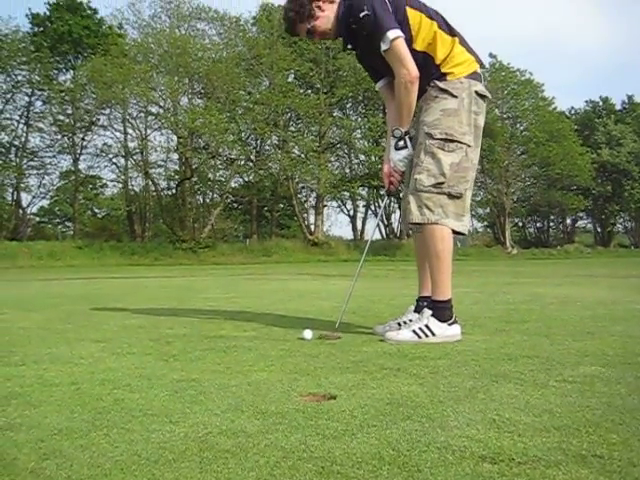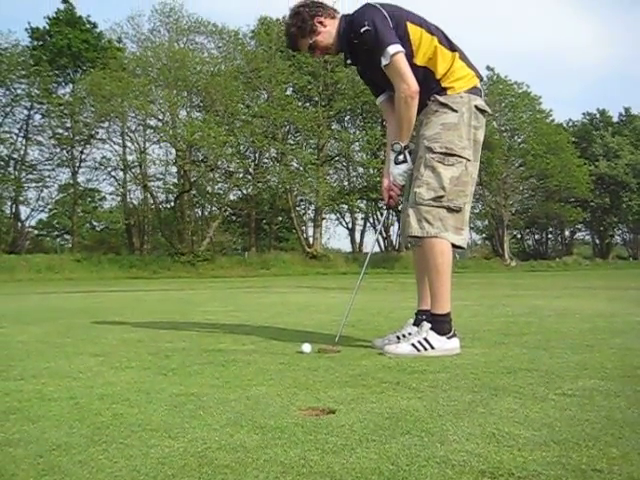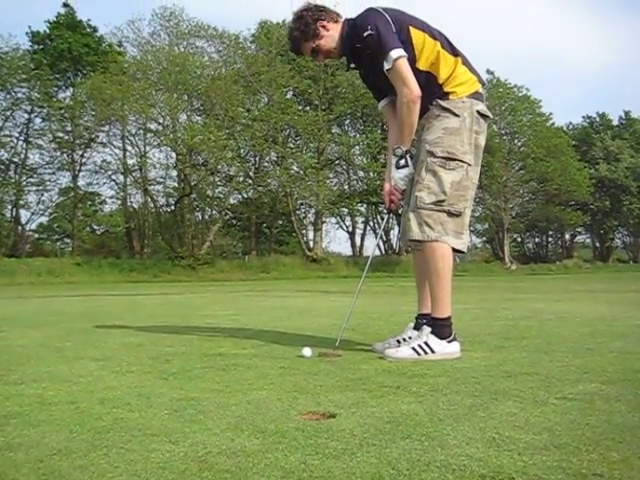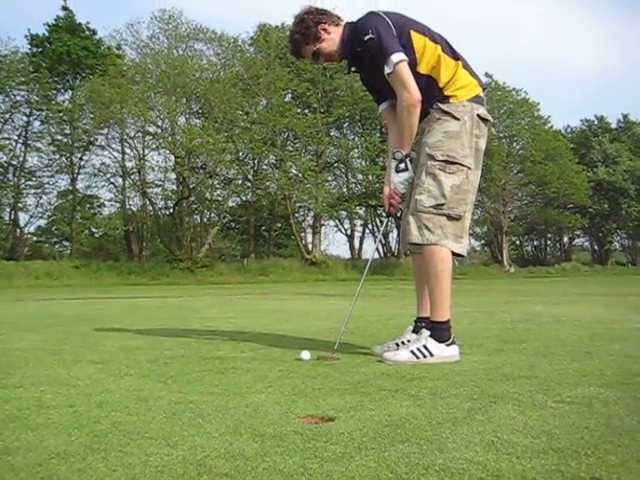
dt=0.3s
person 1, frame 1
right shoulder: (357, 32)
left elbow: (408, 74)
right elbow: (391, 97)
left wrist: (400, 138)
right wrist: (390, 156)
left hip: (455, 85)
right hip: (434, 95)
left knee: (431, 198)
right knee: (418, 204)
left ankle: (442, 316)
right ankle: (425, 308)
person 1, frame 2
right shoulder: (358, 48)
left elbow: (409, 89)
right elbow: (392, 112)
left wrist: (400, 153)
right wrist: (390, 170)
left hip: (454, 99)
right hip: (435, 108)
left knee: (431, 212)
right knee: (416, 218)
left ankle: (441, 328)
right ankle: (424, 321)
person 1, frame 3
right shoulder: (361, 53)
left elbow: (411, 94)
right elbow: (393, 116)
left wrist: (401, 156)
right wrist: (391, 175)
left hip: (457, 103)
right hip: (437, 113)
left knee: (431, 214)
right knee: (417, 218)
left ankle: (442, 333)
right ankle: (424, 325)
person 1, frame 4
left shoulder: (370, 28)
right shoulder: (362, 56)
left elbow: (411, 97)
right elbow: (393, 120)
left wrist: (401, 160)
right wrist: (391, 178)
left hip: (457, 107)
right hip: (438, 116)
left knee: (430, 218)
right knee: (417, 223)
left ankle: (440, 336)
right ankle: (423, 328)
